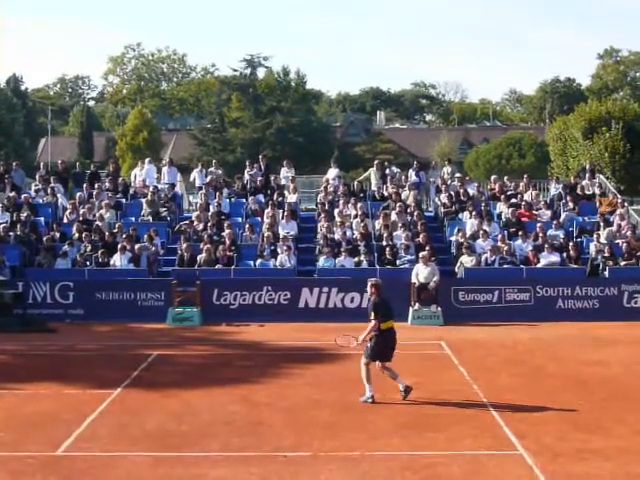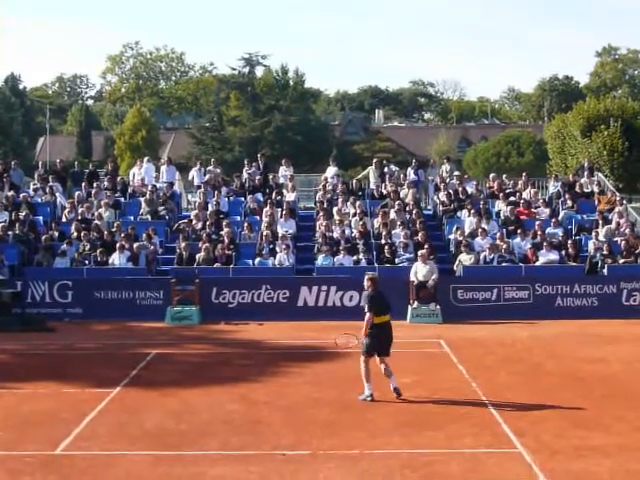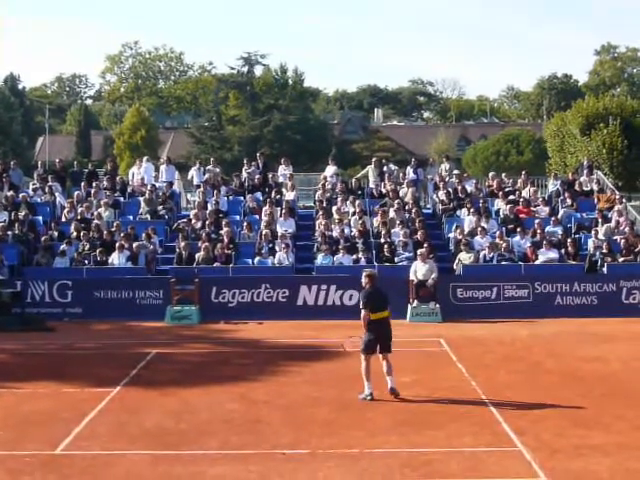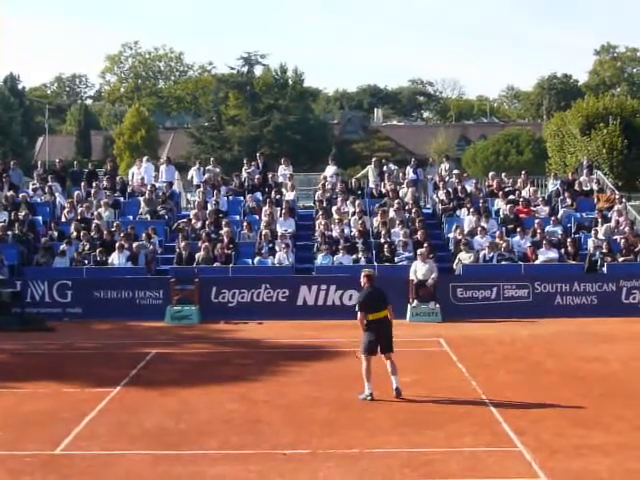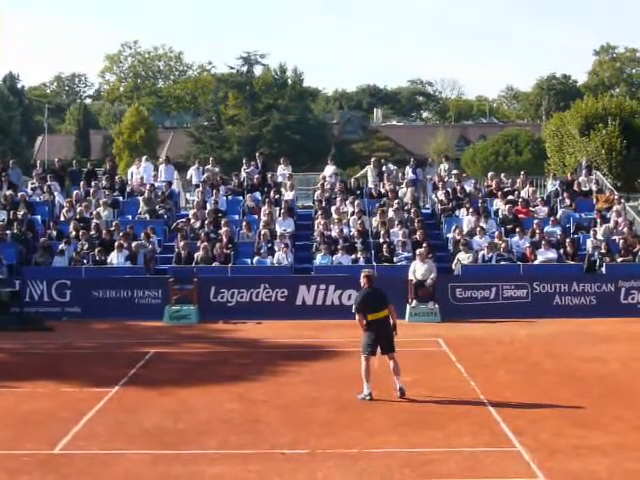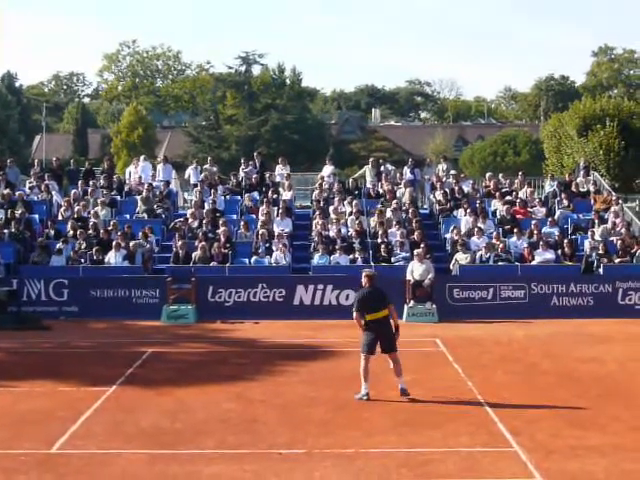
dt=0.1s
person 1, frame 1
left shoulder: (374, 303)
right shoulder: (384, 301)
left elbow: (374, 324)
left wrist: (364, 336)
left hip: (381, 337)
right hip: (390, 336)
left knee: (365, 363)
right knee: (382, 366)
left ankle: (369, 395)
right ankle: (403, 386)
person 1, frame 2
left shoulder: (369, 296)
right shoulder: (382, 295)
left elbow: (369, 317)
left wrist: (364, 332)
left hip: (375, 332)
right hip: (387, 331)
left knee: (364, 361)
right knee: (382, 362)
left ankle: (368, 393)
right ankle: (394, 386)
person 1, frame 3
left shoulder: (365, 293)
right shoulder: (381, 292)
left elbow: (364, 315)
right elbow: (388, 311)
left wrist: (365, 330)
left hip: (373, 329)
right hip: (386, 327)
left knee: (365, 359)
right knee: (385, 358)
left ankle: (368, 392)
right ankle: (391, 386)
person 1, frame 4
left shoulder: (362, 295)
right shoulder: (381, 292)
left elbow: (360, 317)
right elbow: (390, 310)
left wrist: (365, 330)
left hip: (372, 329)
right hip: (385, 327)
left knee: (366, 360)
right knee: (389, 358)
left ankle: (368, 392)
right ankle: (396, 387)
person 1, frame 5
left shoulder: (360, 296)
right shoulder: (381, 292)
left elbow: (359, 318)
right elbow: (392, 310)
left wrist: (365, 330)
right wrist: (394, 326)
left hip: (372, 330)
right hip: (386, 328)
left knee: (365, 360)
right knee: (392, 358)
left ankle: (367, 392)
right ankle: (399, 387)
person 1, frame 6
left shoulder: (360, 295)
right shoulder: (381, 292)
left elbow: (356, 316)
right elbow: (392, 310)
left wrist: (363, 328)
right wrist: (396, 328)
left hip: (371, 329)
right hip: (386, 328)
left knee: (365, 360)
right knee: (394, 358)
left ankle: (364, 392)
right ankle: (402, 388)
